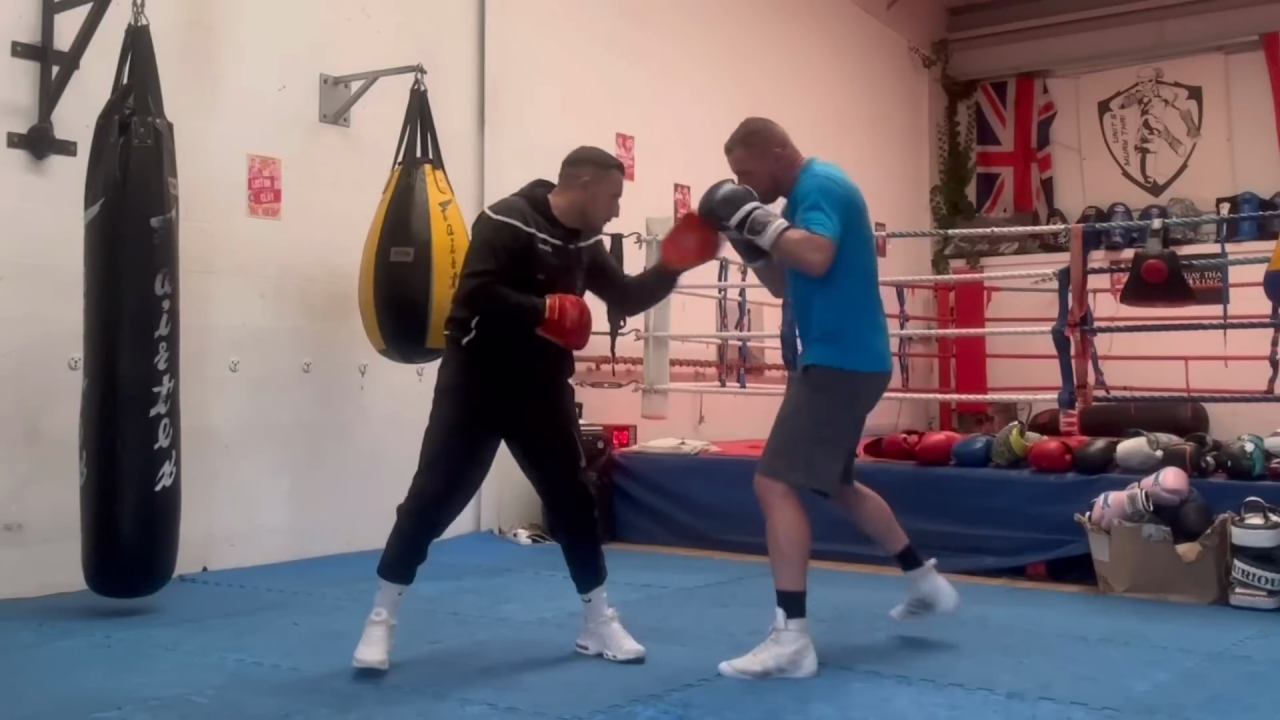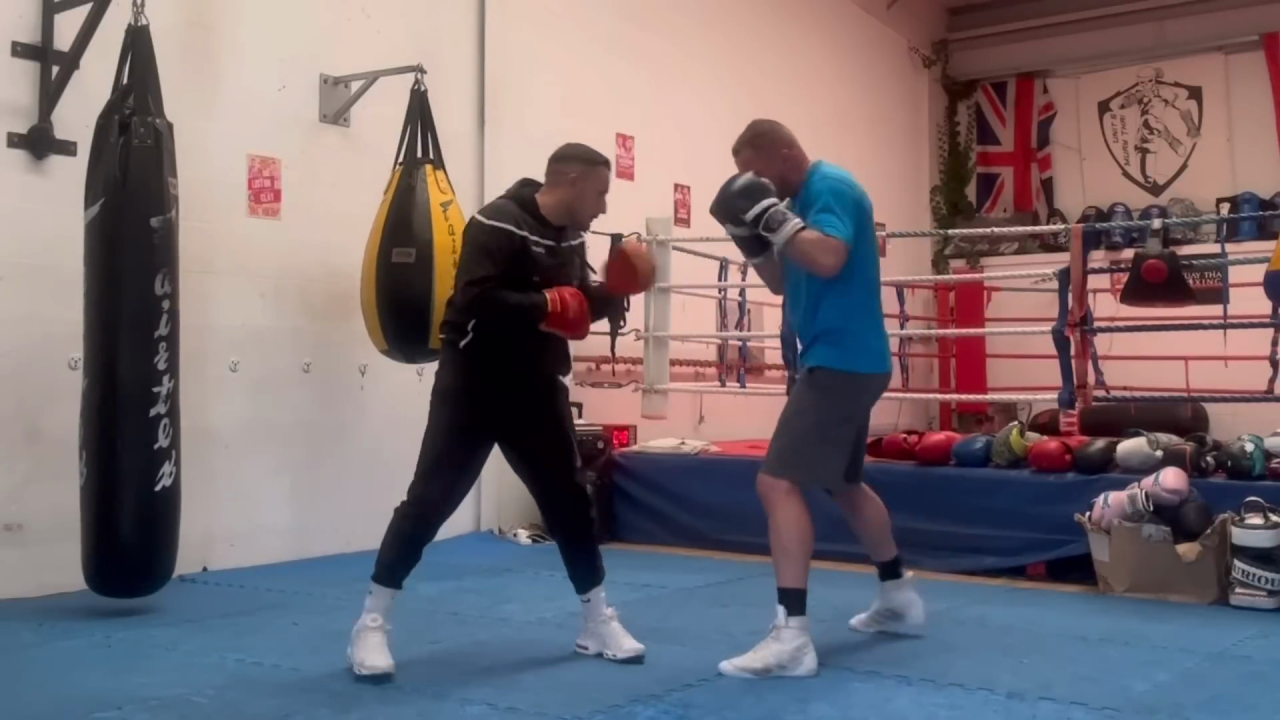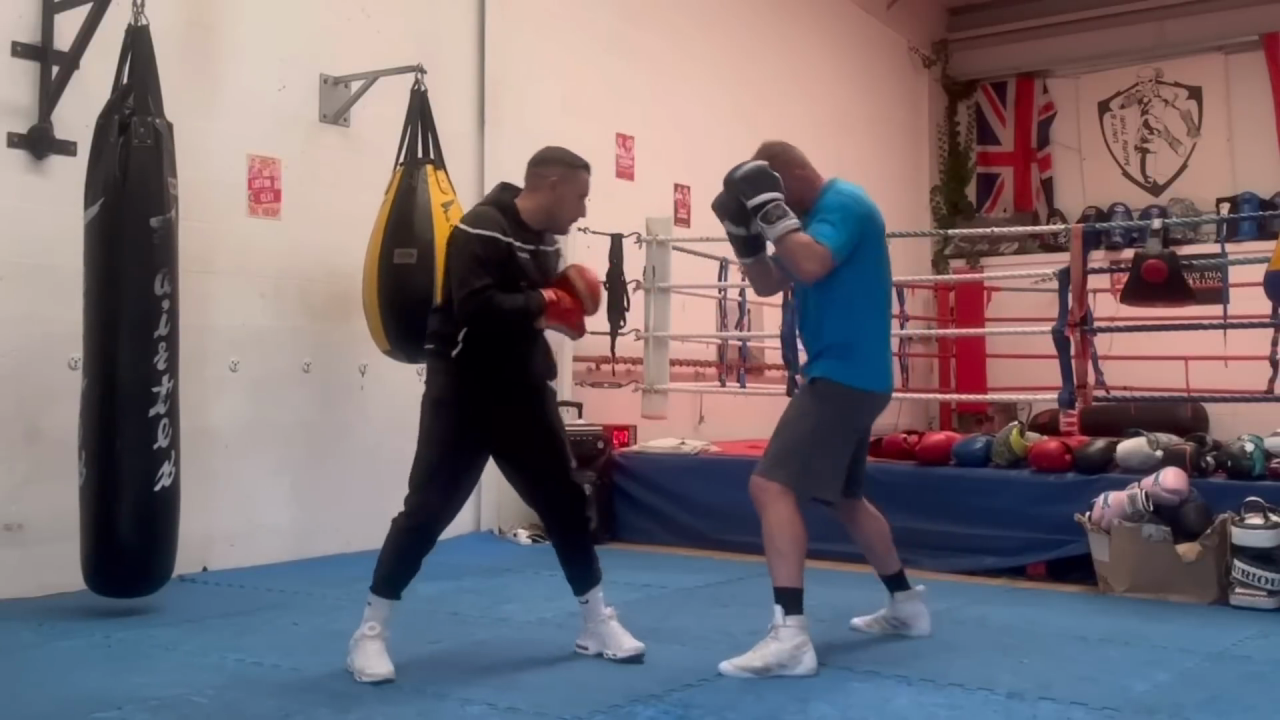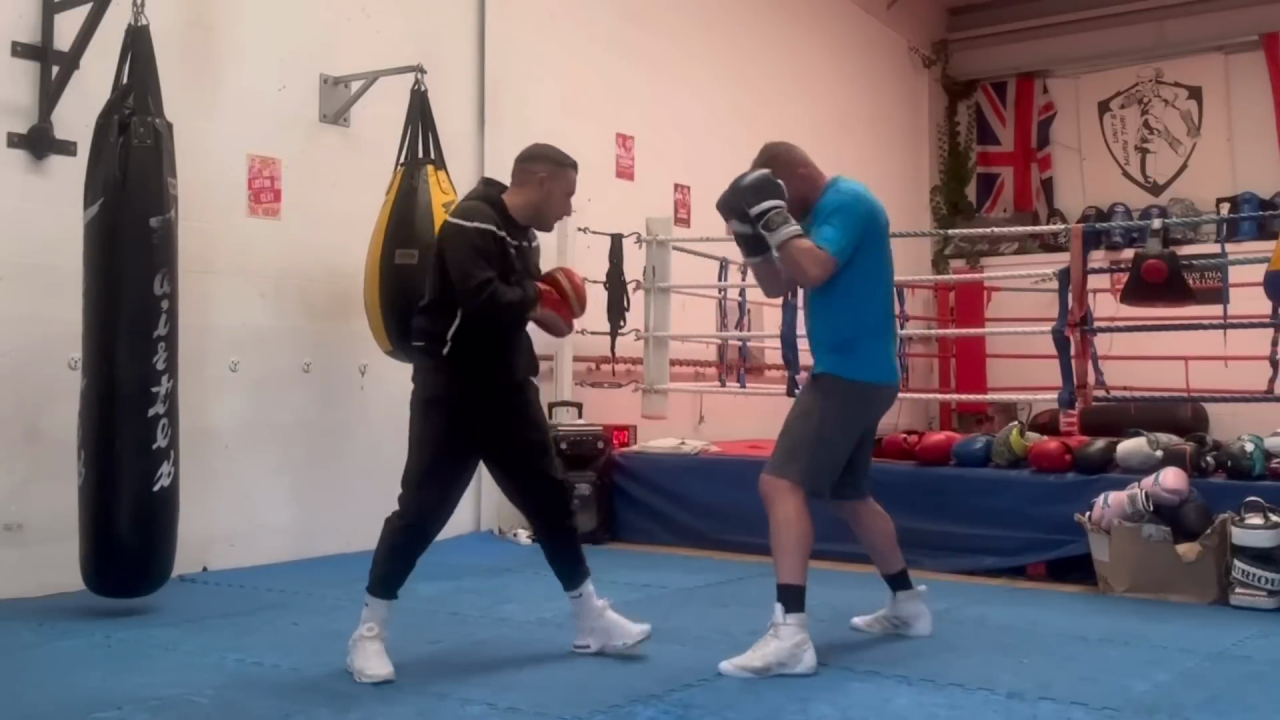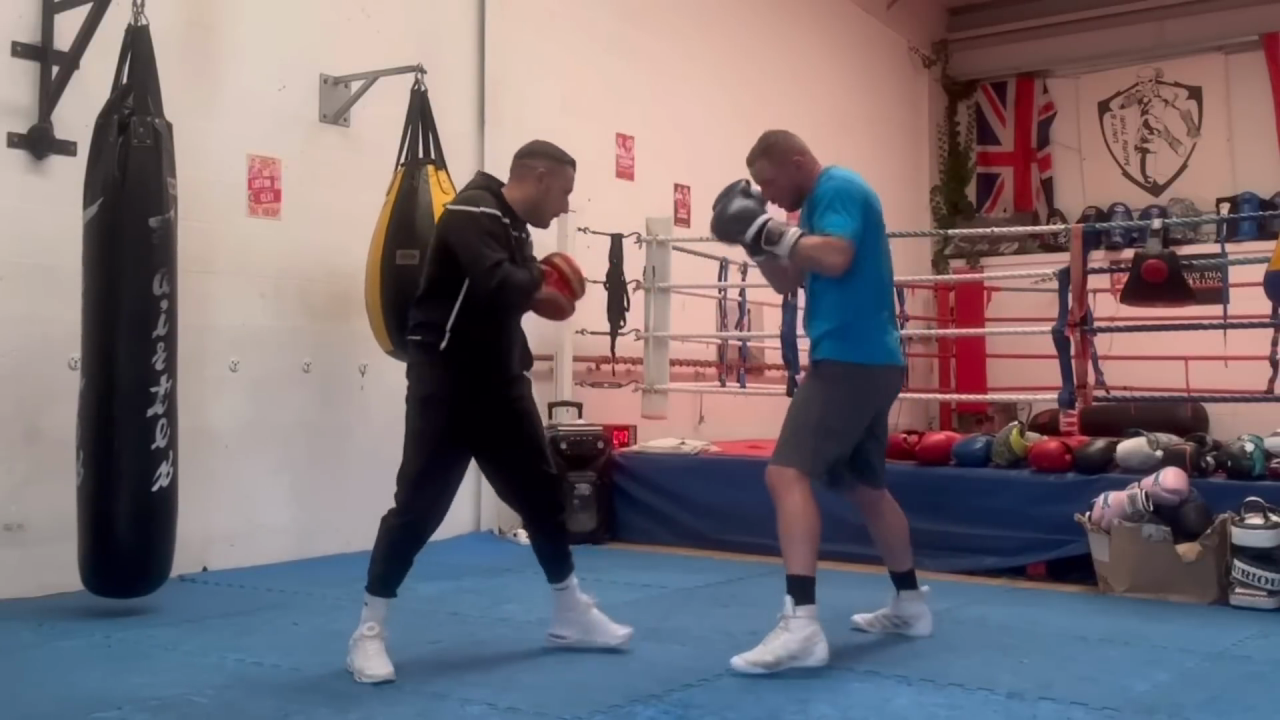
dt=0.1s
person 1, frame 1
left shoulder: (821, 184)
right shoulder: (813, 190)
left elbow: (815, 258)
right elbow: (786, 285)
left wrist: (756, 215)
right wrist: (749, 240)
left hip: (839, 362)
right hip: (854, 360)
left knee: (774, 485)
right knee: (836, 481)
left ankle: (791, 638)
right ankle: (924, 578)
person 1, frame 2
left shoulder: (832, 187)
right shoulder: (805, 197)
left elbow: (827, 260)
right elbow: (778, 279)
left wrist: (768, 211)
right wrist: (746, 232)
left hip: (841, 362)
right hip: (848, 362)
left knee: (778, 483)
right knee: (844, 482)
left ankle: (791, 637)
right ankle: (899, 593)
person 1, frame 3
left shoulder: (843, 203)
right shoulder: (814, 212)
left elbow: (810, 266)
right elbow: (768, 284)
left wrist: (769, 210)
right wrist: (745, 232)
left hip: (844, 375)
right hip: (851, 375)
left knee: (770, 487)
right knee: (843, 496)
left ankle: (790, 636)
right ankle: (906, 604)
person 1, frame 4
left shoulder: (845, 200)
right shoulder: (820, 213)
left elbow: (816, 269)
right elbow: (777, 285)
left wrist: (772, 218)
right wrist: (752, 234)
left hip: (849, 372)
right hip: (861, 373)
left knee: (780, 484)
right knee: (850, 495)
left ankle: (789, 634)
right ankle: (908, 603)
person 1, frame 5
left shoulder: (840, 188)
right shoulder: (819, 202)
left elbow: (834, 258)
right elbow: (787, 281)
left wrist: (768, 226)
right wrist: (754, 234)
left hip: (850, 359)
right hip: (868, 361)
left knee: (787, 474)
right knee: (866, 485)
left ankle: (800, 625)
right ankle: (910, 603)
person 2, frame 1
left shoulder: (584, 241)
right shoulder: (507, 222)
left elbow: (625, 297)
right elbow: (475, 294)
left wrist: (673, 264)
right wrist: (545, 311)
left hip: (542, 385)
right hip: (476, 380)
left knee: (573, 499)
right knee: (433, 497)
left ankle: (599, 621)
right ankle: (380, 620)
person 2, frame 2
left shoulder: (568, 238)
right shoulder: (498, 223)
left elbow: (580, 306)
right elbow: (480, 298)
left wrist: (609, 291)
right wrist: (547, 306)
left hip: (536, 383)
right hip: (474, 380)
left knee: (568, 499)
right knee: (431, 498)
left ankle: (598, 623)
right ankle: (371, 624)
person 2, frame 3
left shoulder: (544, 239)
right shoulder: (481, 230)
right elbow: (474, 307)
left wrist: (573, 291)
right wrist: (542, 305)
left hip: (523, 389)
right hip: (462, 389)
left knee: (565, 501)
right knee: (429, 509)
left ankle: (597, 622)
right ankle: (370, 632)
person 2, frame 4
left shoulder: (521, 231)
right shoulder: (471, 224)
right elbow: (481, 301)
left wrist: (551, 300)
right wrist: (537, 300)
left hip: (507, 384)
right hip: (452, 384)
left knee: (548, 496)
right knee: (423, 505)
left ankle: (591, 618)
right ankle: (369, 633)
person 2, frame 5
left shoulder: (513, 226)
right shoulder: (472, 213)
right elbow: (495, 285)
left wrist: (543, 284)
right wrist: (540, 284)
left hip: (501, 378)
right hip: (446, 380)
left knee: (541, 490)
right knee: (419, 504)
left ankle: (571, 612)
right ankle: (369, 632)
